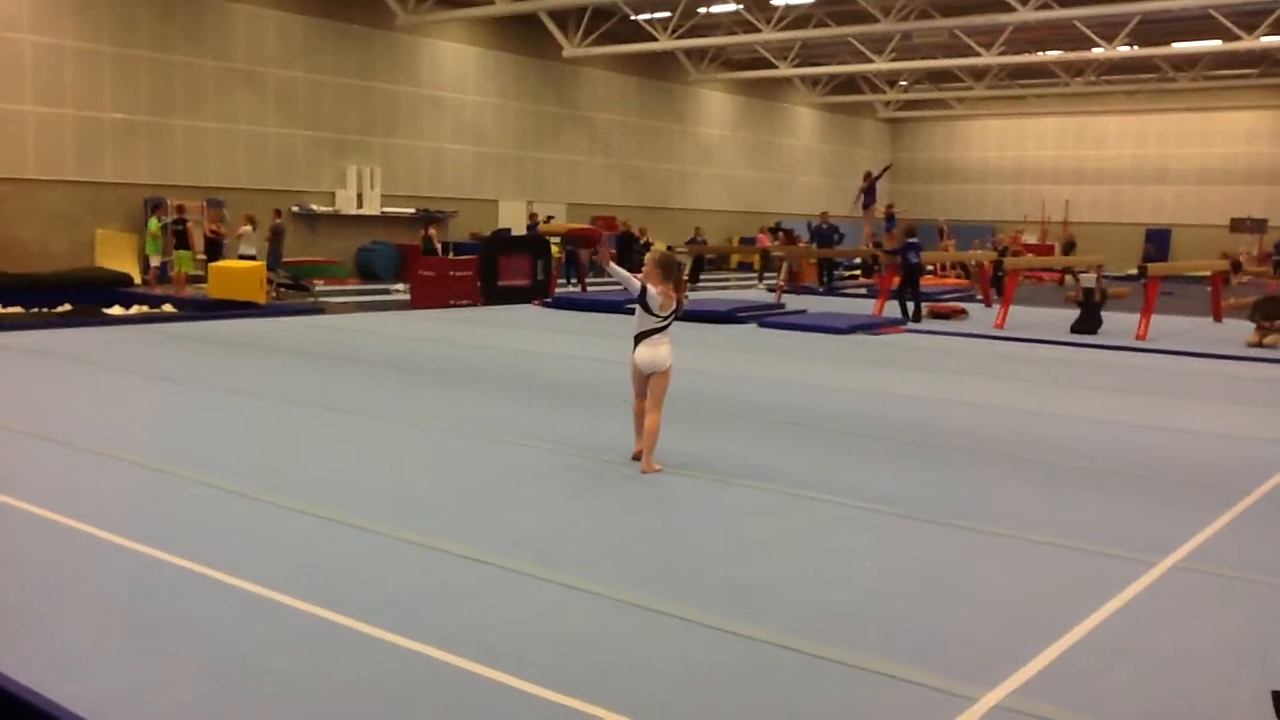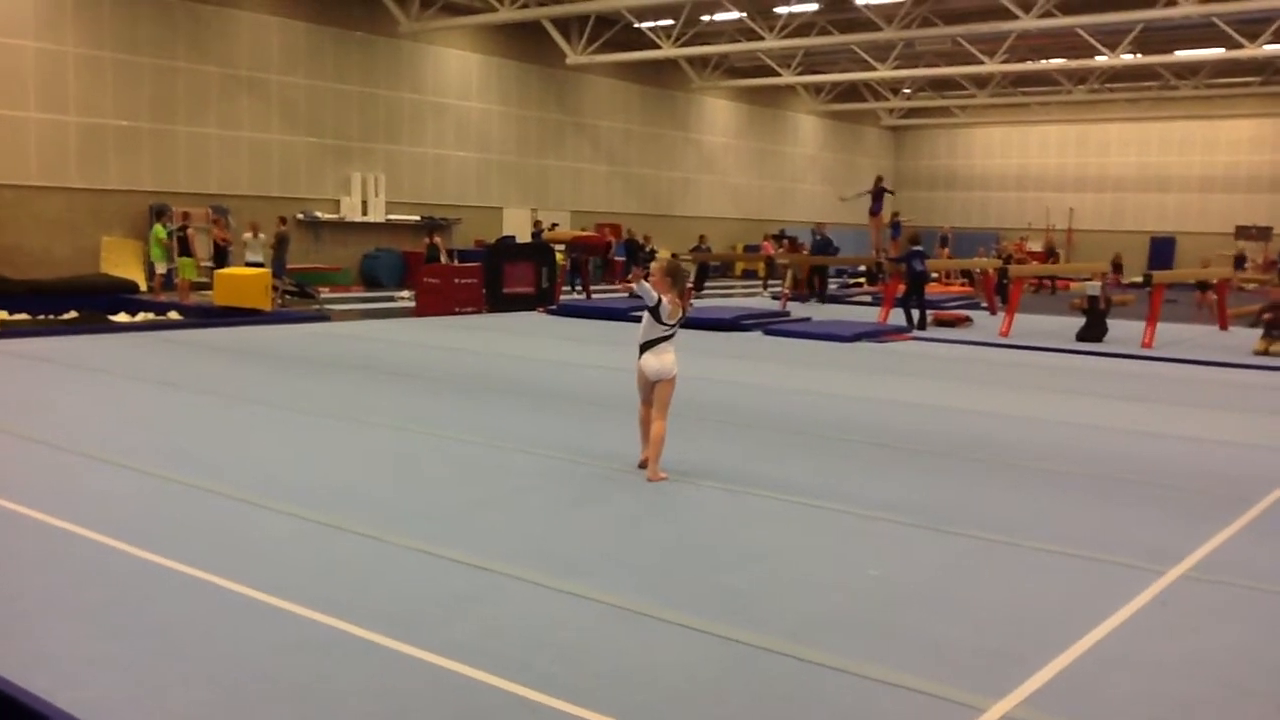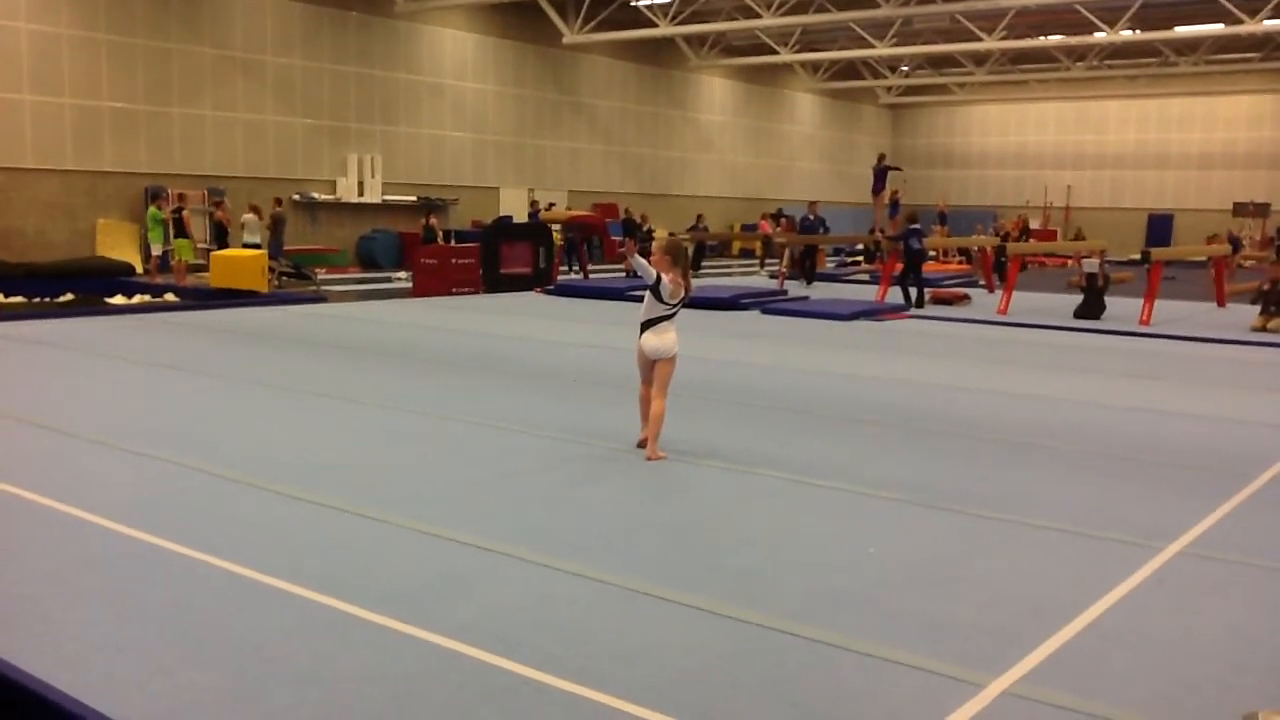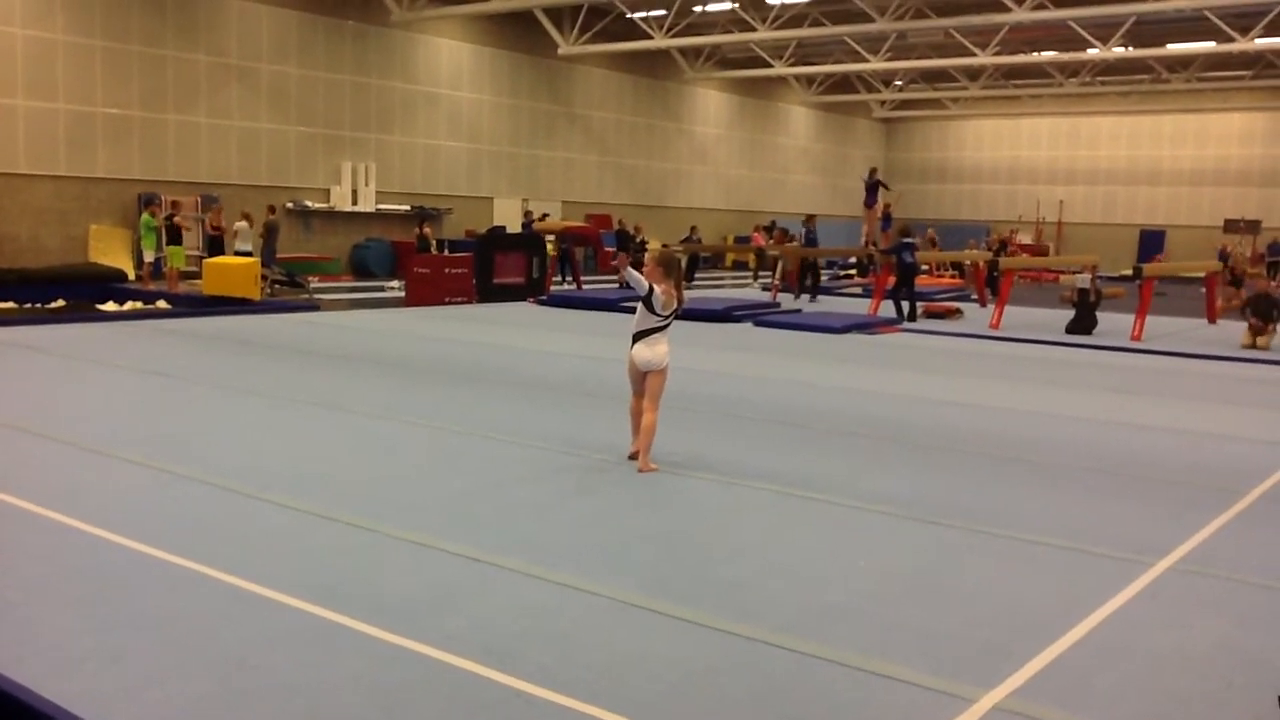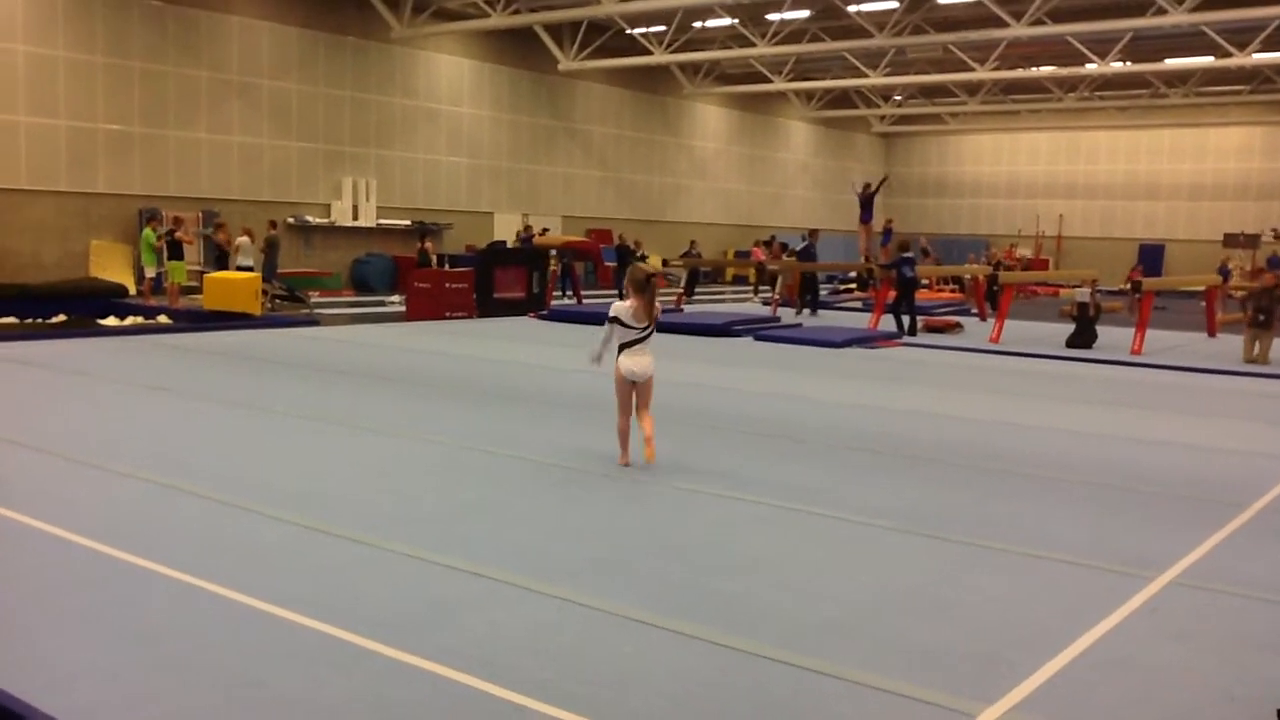
dt=1s
person 1, frame 1
left shoulder: (648, 293)
right shoulder: (674, 296)
left elbow: (628, 280)
left wrist: (608, 264)
right wrist: (642, 279)
left hip: (642, 352)
right hip: (663, 355)
left knee: (639, 400)
right knee: (654, 409)
left ankle: (639, 445)
right ankle: (647, 460)
person 1, frame 2
left shoulder: (661, 303)
right shoulder: (678, 303)
left elbow: (649, 294)
left wrist: (637, 282)
right wrist: (636, 286)
left hip: (648, 360)
right hip: (667, 362)
left knee: (645, 406)
right knee: (660, 417)
left ankle: (645, 453)
right ankle: (653, 468)
person 1, frame 3
left shoulder: (660, 281)
right shoulder: (682, 284)
left elbow: (646, 271)
left wrist: (633, 256)
right wrist: (635, 260)
left hip: (649, 339)
right hip: (668, 342)
left knee: (646, 386)
right knee: (660, 395)
left ankle: (645, 431)
right ankle: (652, 448)
person 1, frame 4
left shoulder: (652, 293)
right shoulder: (675, 295)
left elbow: (639, 283)
left wrist: (625, 270)
right wrist: (628, 272)
left hip: (640, 351)
right hip: (659, 355)
left knee: (637, 397)
right knee: (651, 408)
left ankle: (635, 443)
right ankle: (644, 460)
person 1, frame 5
left shoulder: (618, 308)
right shoulder: (654, 308)
left elbow: (608, 335)
left wrist: (599, 353)
left hip: (625, 363)
right hip: (645, 363)
left knee: (624, 413)
right knee: (644, 410)
left ankle: (624, 455)
right ankle: (649, 441)
